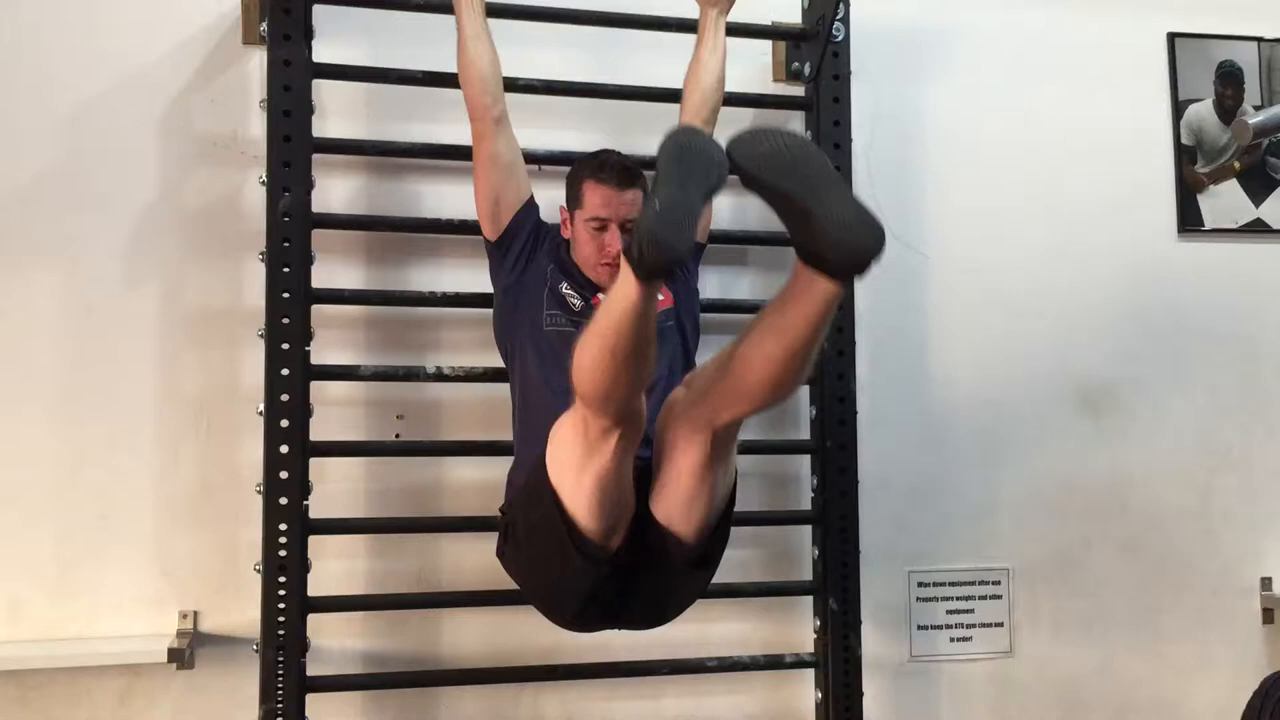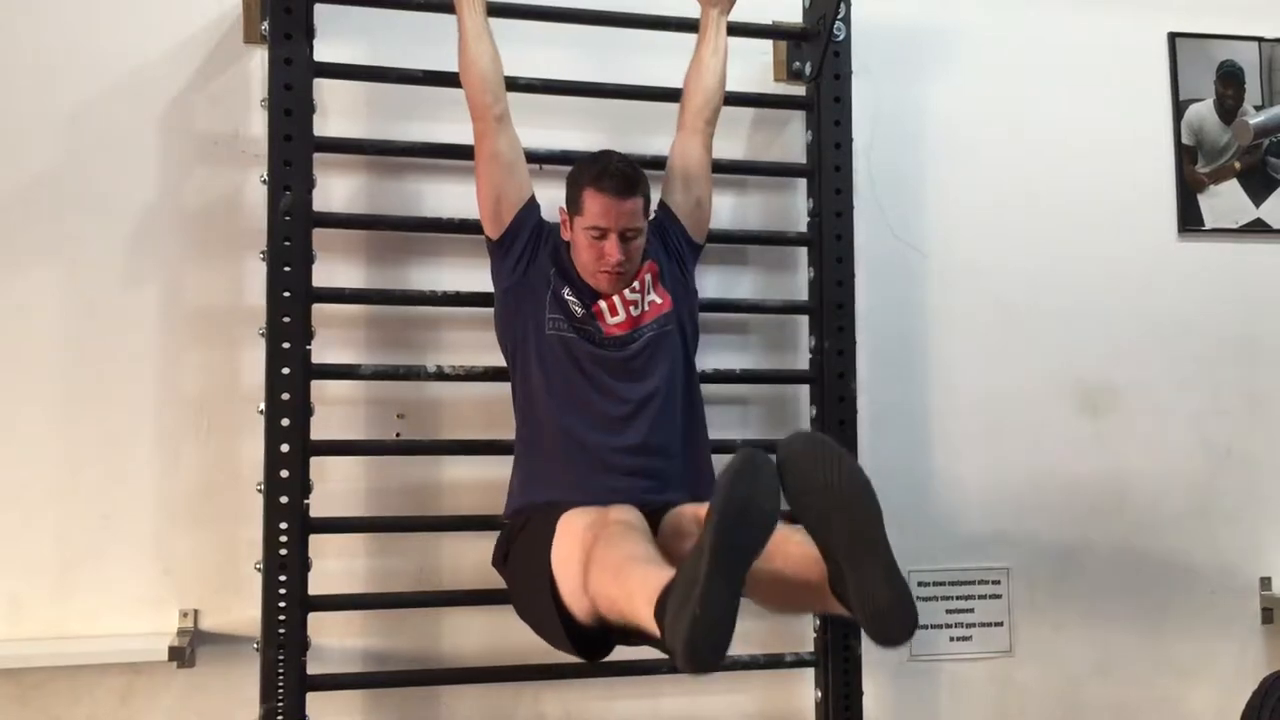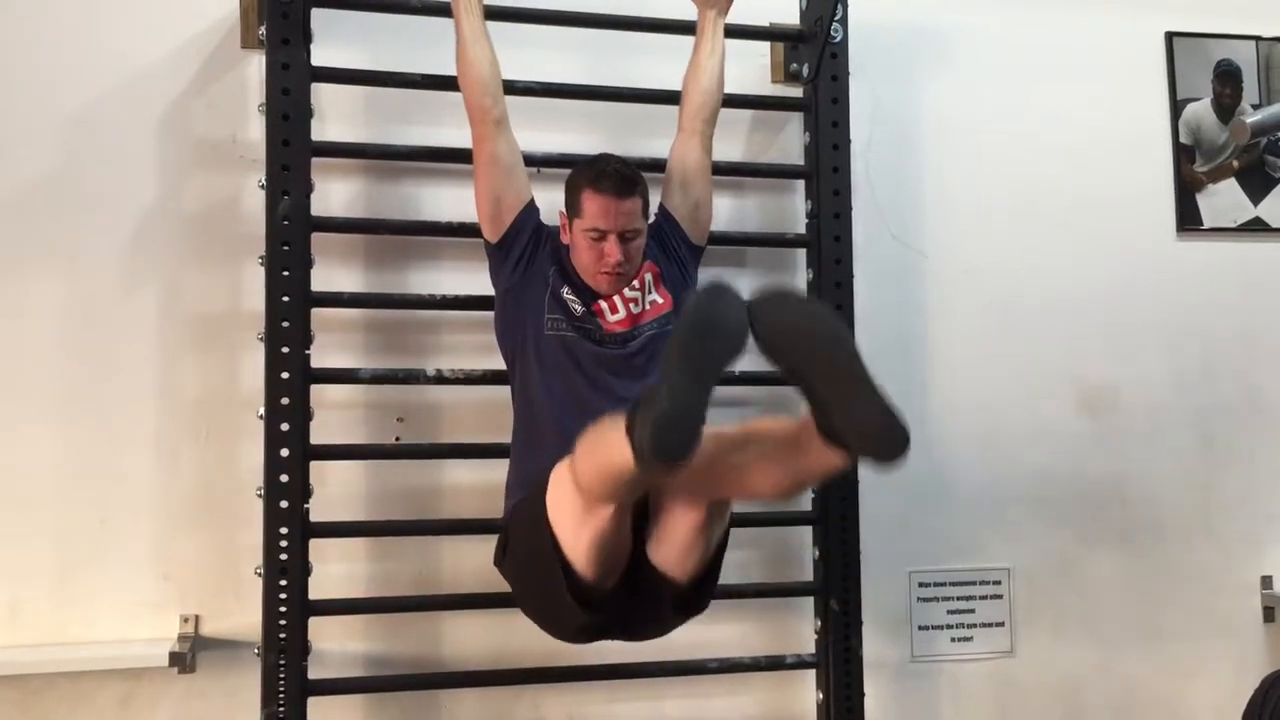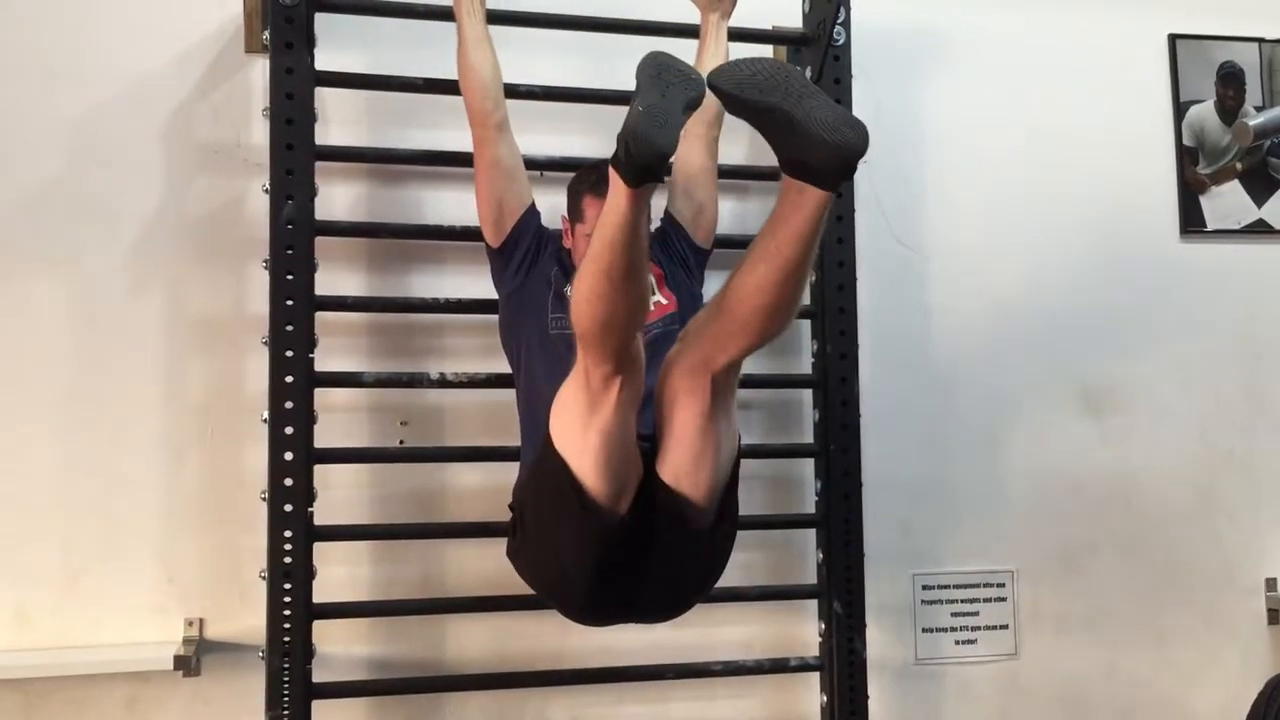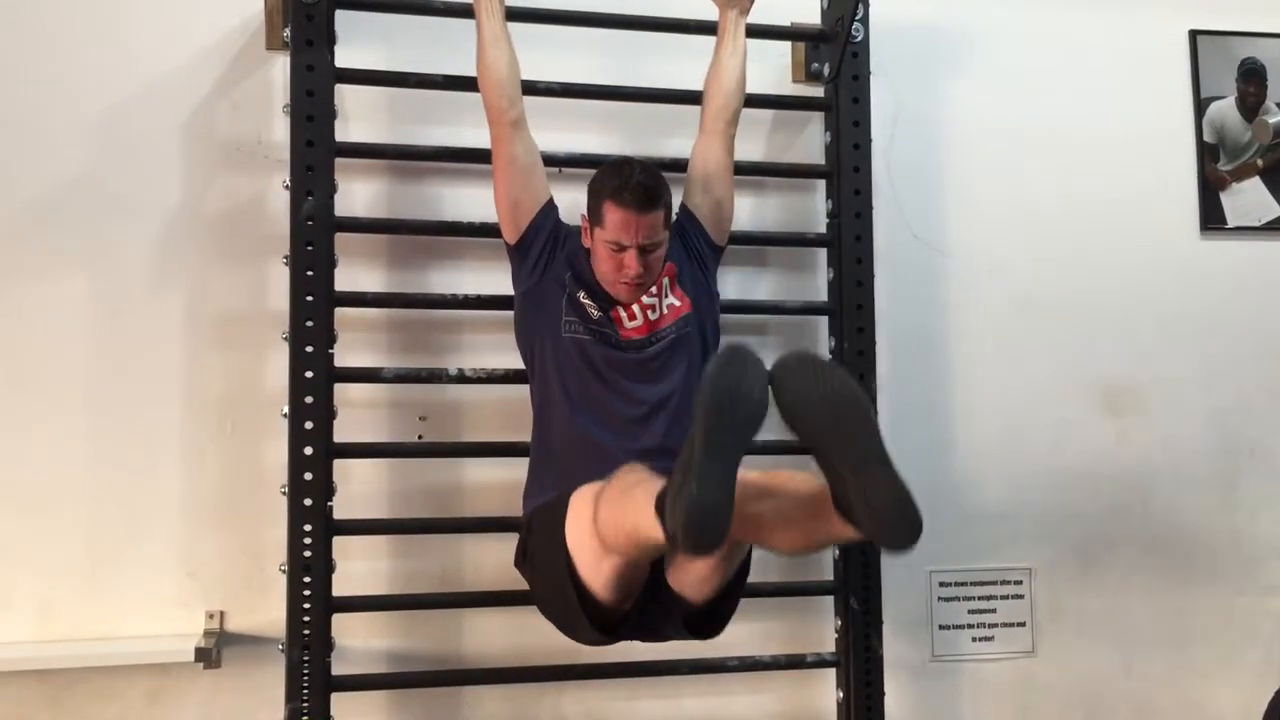
dt=1s
person 1, frame 1
left shoulder: (679, 269)
right shoulder: (530, 268)
left elbow: (696, 126)
right elbow: (489, 121)
left hip: (665, 551)
right hip: (565, 547)
left knee: (700, 401)
right knee: (611, 401)
left ankle: (826, 265)
right ankle: (653, 266)
person 1, frame 2
left shoulder: (669, 262)
right shoulder: (529, 268)
left elbow: (697, 129)
right elbow: (491, 121)
left hip: (669, 526)
right hip: (559, 533)
left knee: (712, 529)
right knee: (614, 533)
left ankle: (849, 586)
right ankle: (686, 608)
person 1, frame 3
left shoulder: (667, 268)
right shoulder: (529, 270)
left elbow: (696, 130)
right elbow: (489, 124)
left hip: (664, 574)
right hip: (563, 561)
left knee: (699, 463)
right knee: (606, 450)
left ankle: (840, 430)
right ankle: (657, 431)
person 1, frame 4
left shoulder: (675, 264)
right shoulder: (531, 268)
left elbow: (702, 133)
right elbow: (490, 127)
left hip: (680, 543)
right hip: (575, 544)
left knee: (702, 354)
right knee: (608, 354)
person 1, frame 5
left shoulder: (691, 264)
right shoulder: (548, 269)
left elbow: (718, 128)
right elbow: (507, 123)
right hip: (577, 536)
left knee: (730, 492)
right knee: (631, 492)
left ankle: (856, 503)
right ankle: (692, 509)
